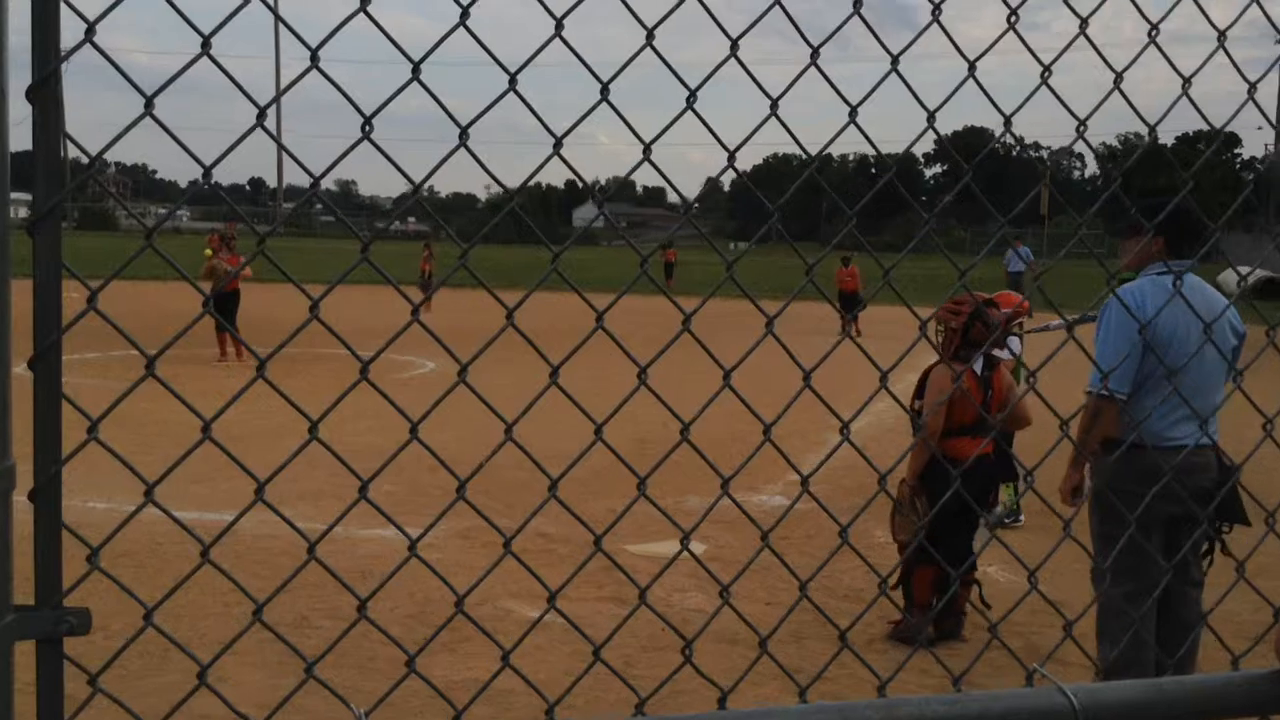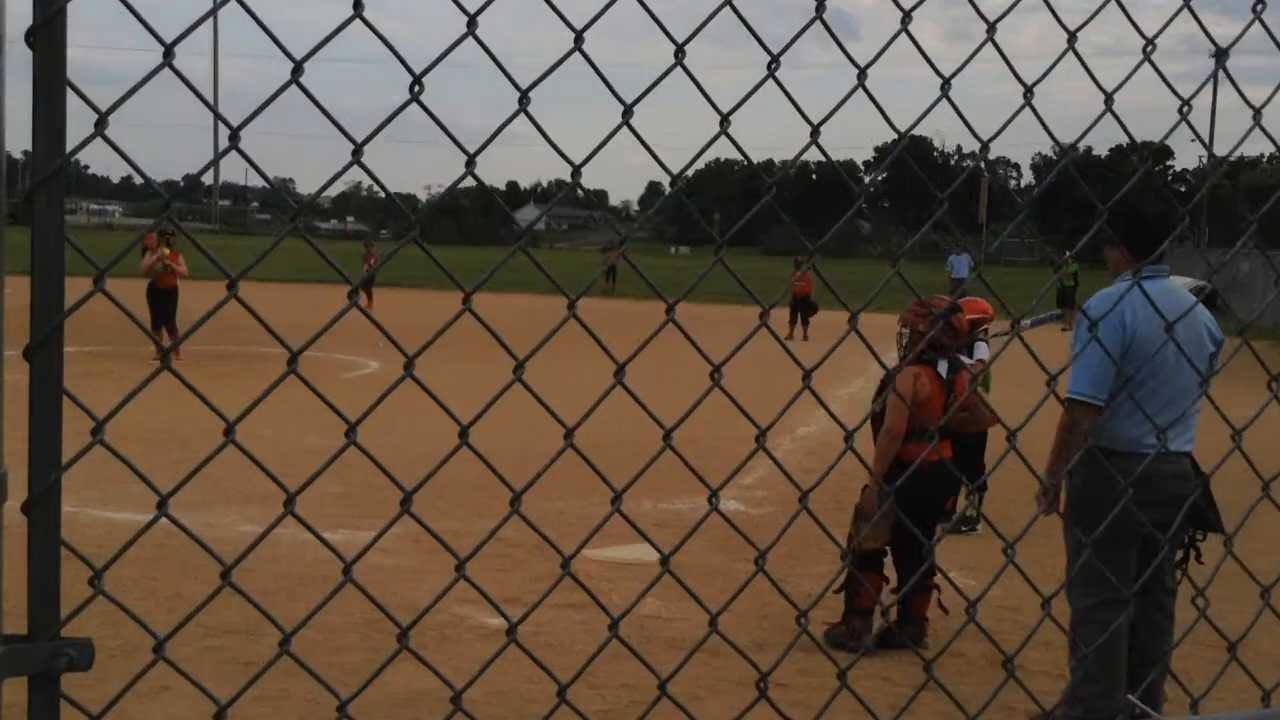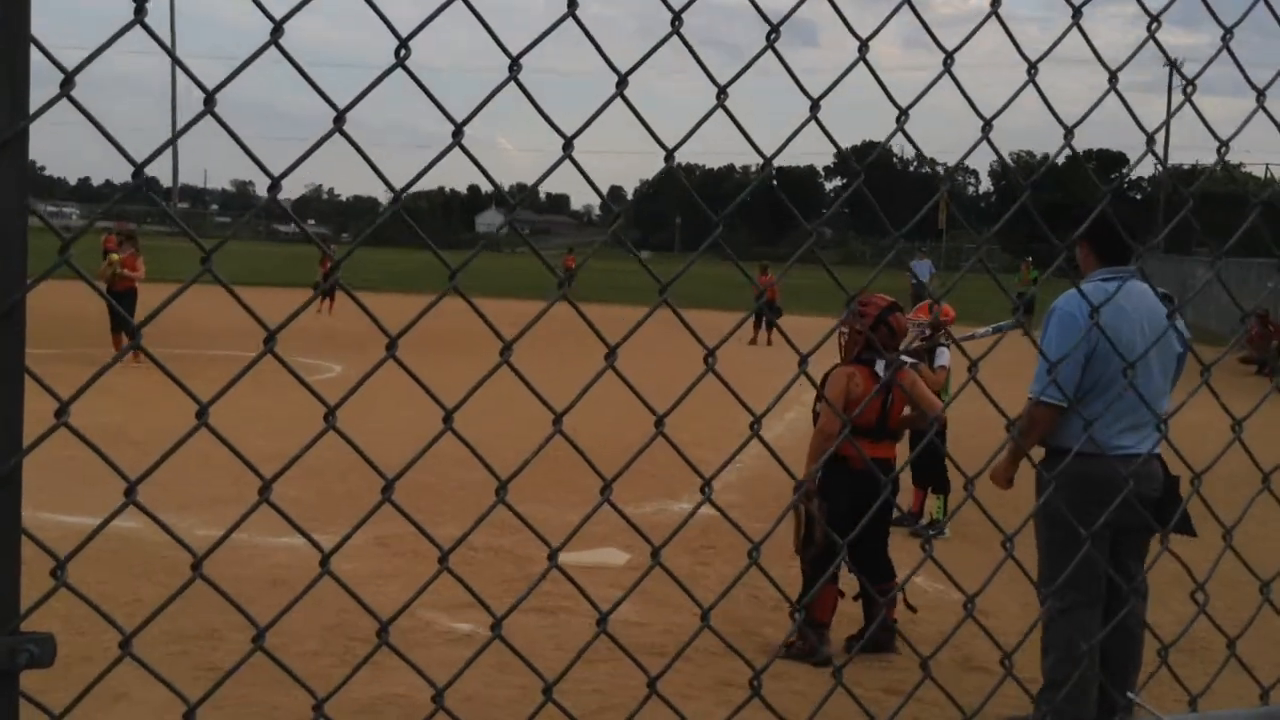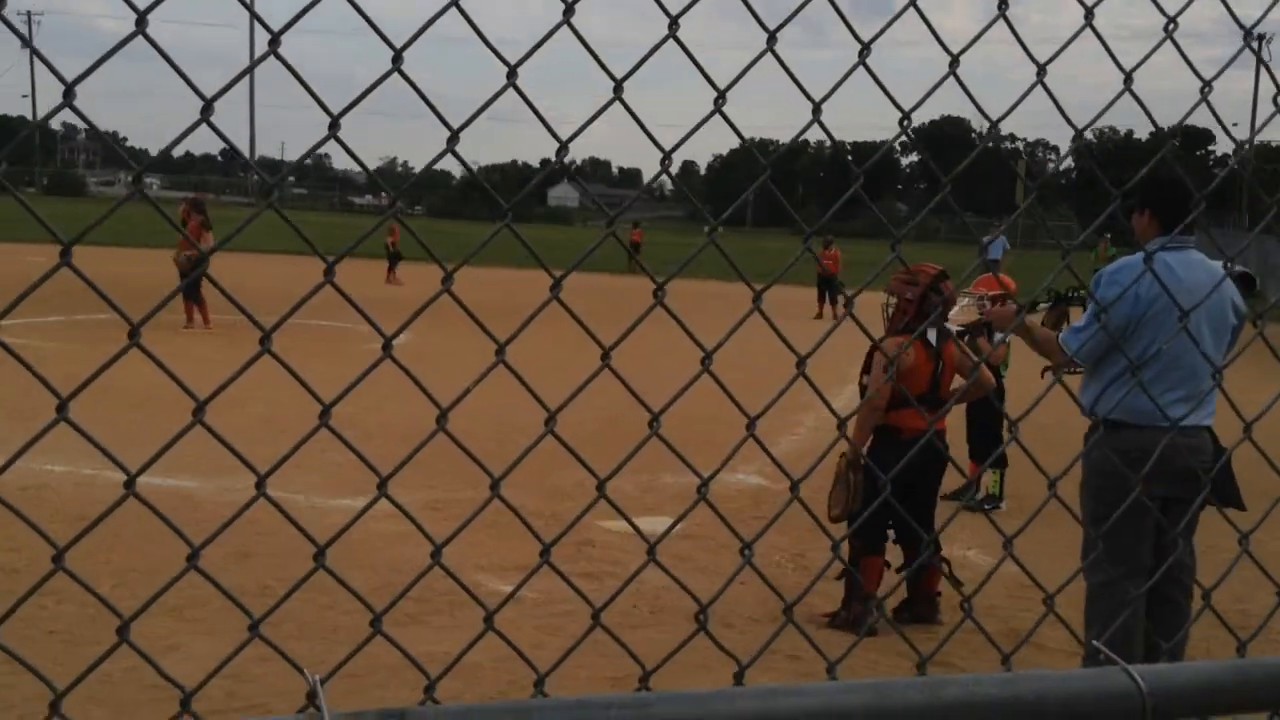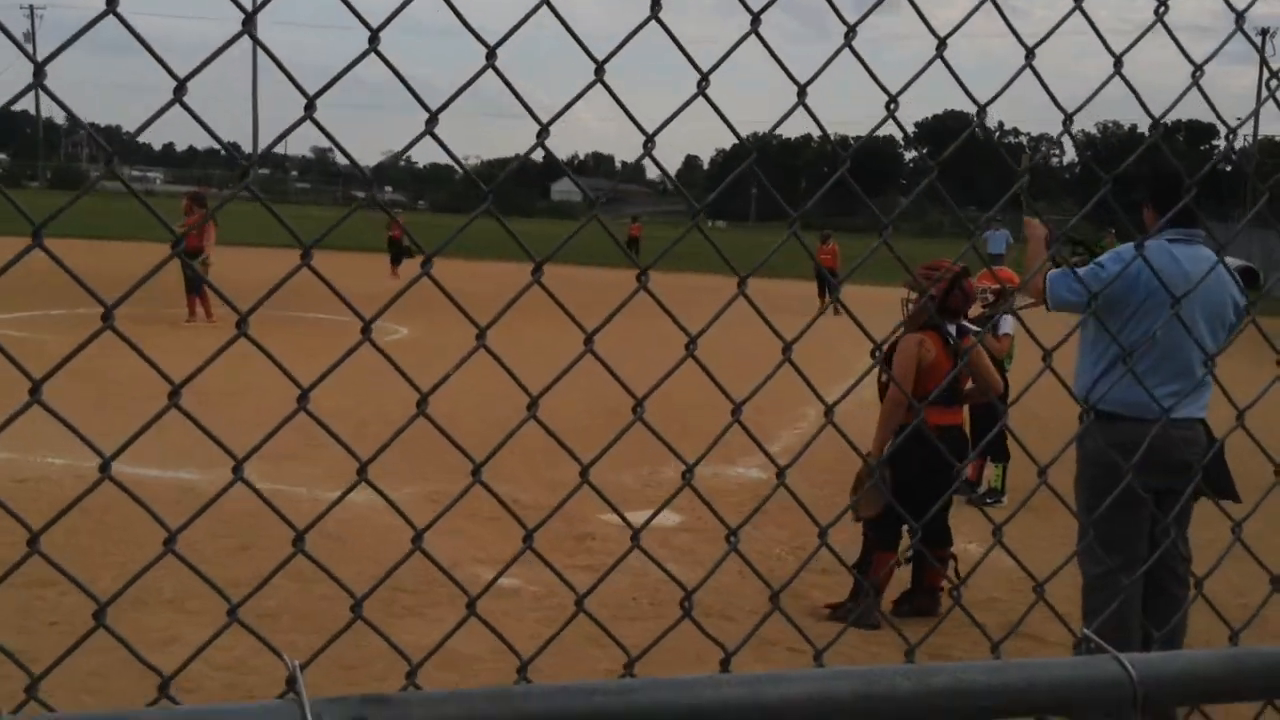
dt=0.5s
person 1, frame 1
left shoulder: (1129, 300)
right shoulder: (1223, 306)
left elbow: (1107, 398)
right elbow: (1217, 388)
left wrist: (1077, 466)
left hip: (1135, 464)
right hip: (1199, 464)
left knee: (1126, 590)
right knee: (1183, 588)
person 1, frame 2
left shoulder: (1109, 305)
right shoulder: (1200, 311)
left elbow: (1085, 405)
right elbow: (1194, 395)
left wrist: (1054, 473)
left hip: (1111, 471)
right hip: (1175, 472)
left knee: (1099, 597)
right knee: (1157, 597)
person 1, frame 3
left shoulder: (1077, 305)
right shoulder: (1165, 312)
left elbow: (1048, 403)
right elbow: (1160, 393)
left wrist: (1011, 459)
left hip: (1081, 472)
right hip: (1143, 472)
left knee: (1071, 600)
right knee: (1127, 595)
person 1, frame 4
left shoulder: (1126, 274)
right shoulder: (1223, 284)
left elbow: (1069, 351)
right elbow: (1211, 358)
left wrist: (1014, 322)
left hip: (1127, 443)
right hip: (1194, 445)
left knee: (1115, 573)
right knee: (1174, 571)
person 1, frame 5
left shoulder: (1130, 262)
right shoulder: (1225, 278)
left elbow: (1044, 288)
left wrist: (1037, 240)
left hip: (1120, 434)
right hip: (1187, 437)
left knee: (1112, 566)
right knee: (1169, 563)
person 2, frame 1
left shoulder: (945, 373)
right shoulder: (998, 372)
left elbow: (929, 429)
right elbow: (1022, 418)
left wrist: (910, 477)
left hip: (944, 470)
right hip: (980, 469)
left knee: (920, 543)
right knee: (960, 545)
left ankle: (918, 621)
right ankle: (950, 619)
person 2, frame 2
left shoulder: (908, 375)
right shoulder: (960, 375)
left elbow: (893, 433)
right elbow: (988, 417)
left wrist: (874, 482)
left hip: (906, 474)
right hip: (940, 475)
left knee: (868, 545)
right knee: (918, 550)
left ankle: (857, 628)
right ankle: (911, 628)
person 2, frame 3
left shoulder: (845, 374)
right shoulder: (903, 375)
left elbow: (827, 431)
right elbow: (937, 414)
left wrist: (807, 480)
left hip: (844, 474)
right hip: (883, 474)
left knee: (820, 554)
right knee: (873, 553)
left ankle: (814, 639)
right ankle: (882, 631)
person 2, frame 4
left shoulder: (894, 345)
right shoulder: (949, 345)
left elbow: (875, 402)
right elbow: (985, 382)
left wrist: (853, 449)
left hip: (895, 445)
right hip: (933, 446)
left knee: (869, 525)
right knee: (920, 525)
left ankle: (859, 609)
right ankle: (924, 602)
person 2, frame 5
left shoulder: (915, 342)
right shoulder: (967, 342)
left elbow: (896, 400)
right elbow: (993, 387)
left wrist: (876, 450)
left hip: (917, 442)
right hip: (952, 441)
left knee: (884, 519)
right knee: (933, 520)
left ankle: (864, 603)
right ankle: (926, 595)
person 3, frame 1
left shoulder: (1012, 340)
left elbow: (1005, 369)
left wrist: (989, 350)
left knee: (1002, 454)
right knee: (990, 453)
left ankle: (1013, 510)
person 3, frame 2
left shoulder: (980, 346)
right shoulder: (960, 346)
left elbow: (975, 375)
left wrist: (957, 358)
left knee: (973, 465)
right knee: (953, 461)
left ankle: (972, 518)
person 3, frame 3
left shoulder: (940, 351)
right shoulder: (921, 349)
left elbow: (936, 383)
left wrist: (918, 362)
left knee: (935, 467)
right knee: (918, 465)
left ankle: (939, 522)
right ankle: (915, 512)
person 3, frame 4
right shoulder: (980, 324)
left elbow: (996, 358)
left wrist: (978, 336)
right wrist: (963, 334)
left hip: (991, 390)
left knee: (993, 441)
right knee: (975, 439)
left ankle: (995, 496)
right ankle: (972, 486)
person 3, frame 5
left shoulder: (1005, 318)
right shoulder: (985, 318)
left elbow: (1001, 351)
left wrist: (982, 330)
right wrist: (967, 327)
left knee: (995, 435)
right knee: (978, 433)
left ankle: (997, 490)
right ankle: (974, 480)
